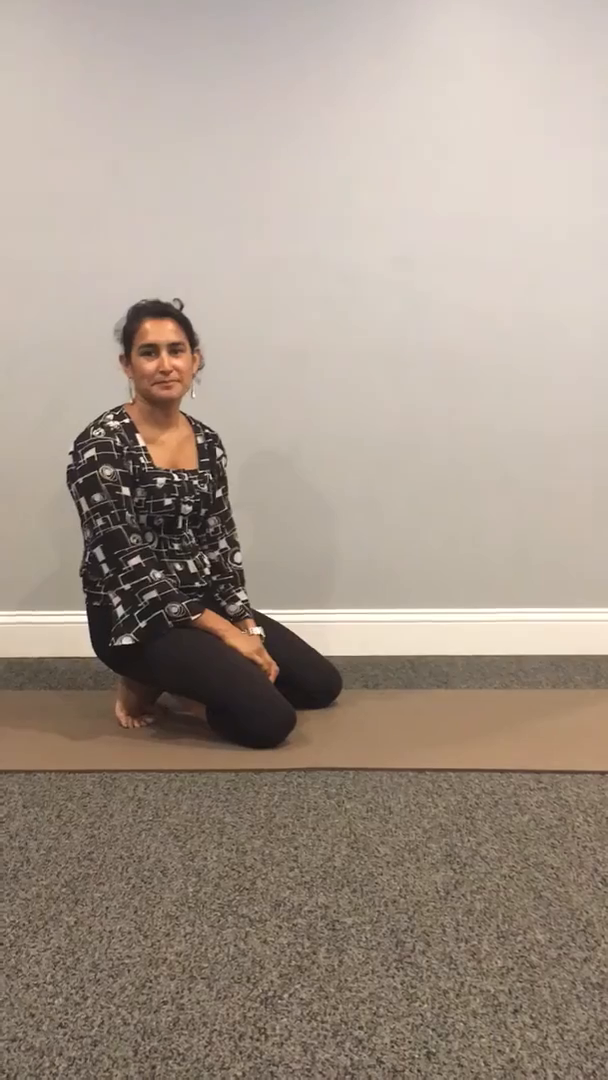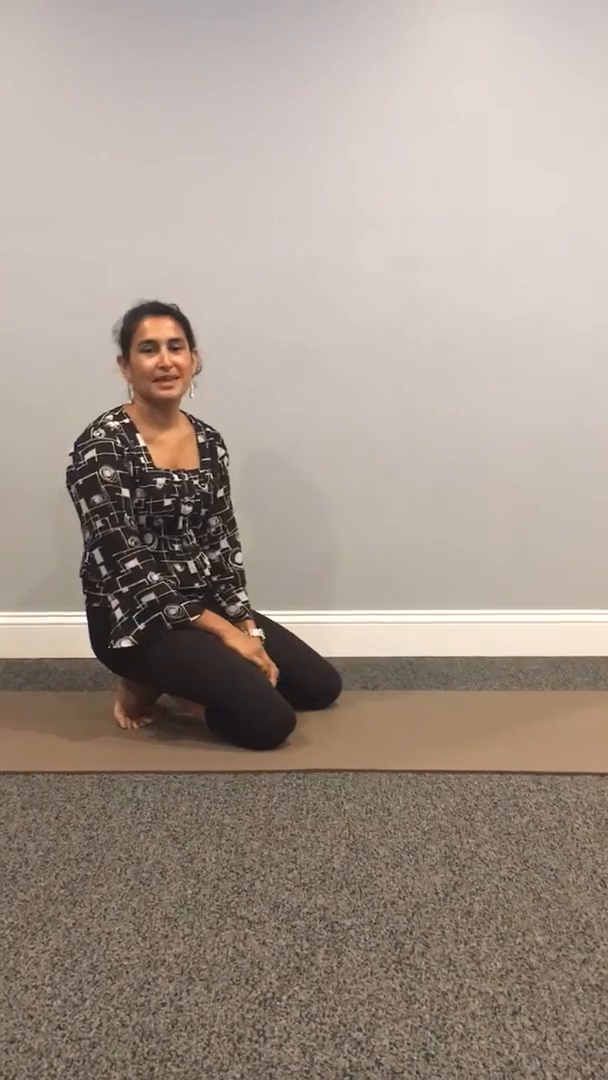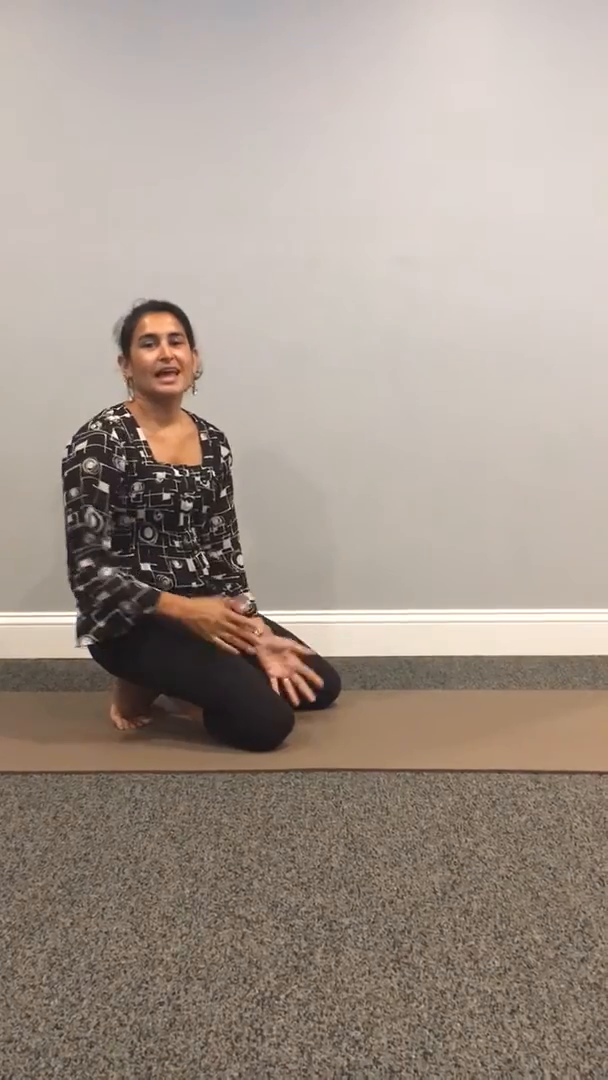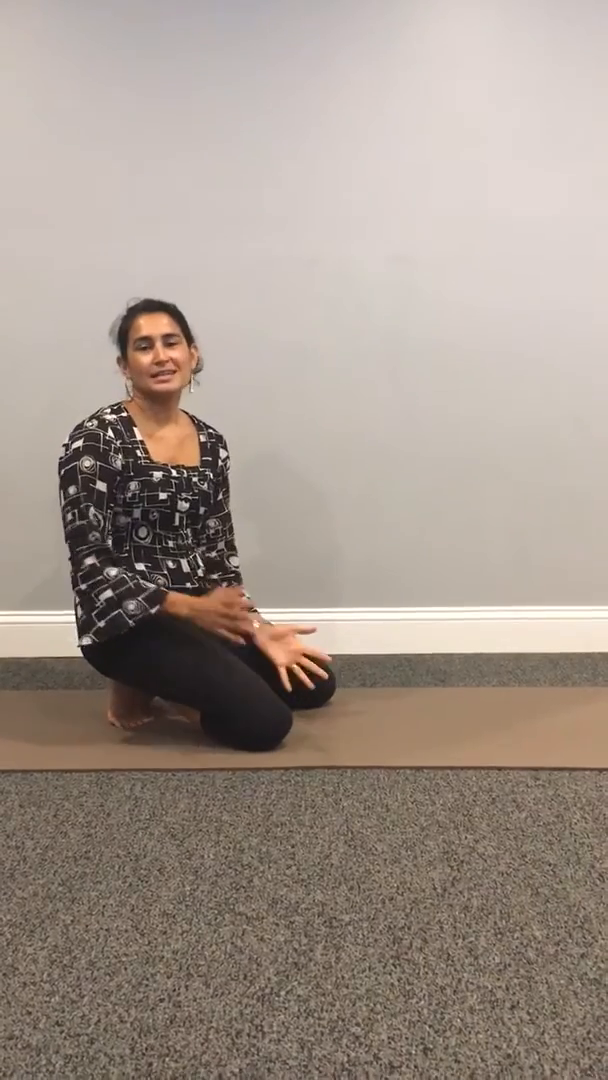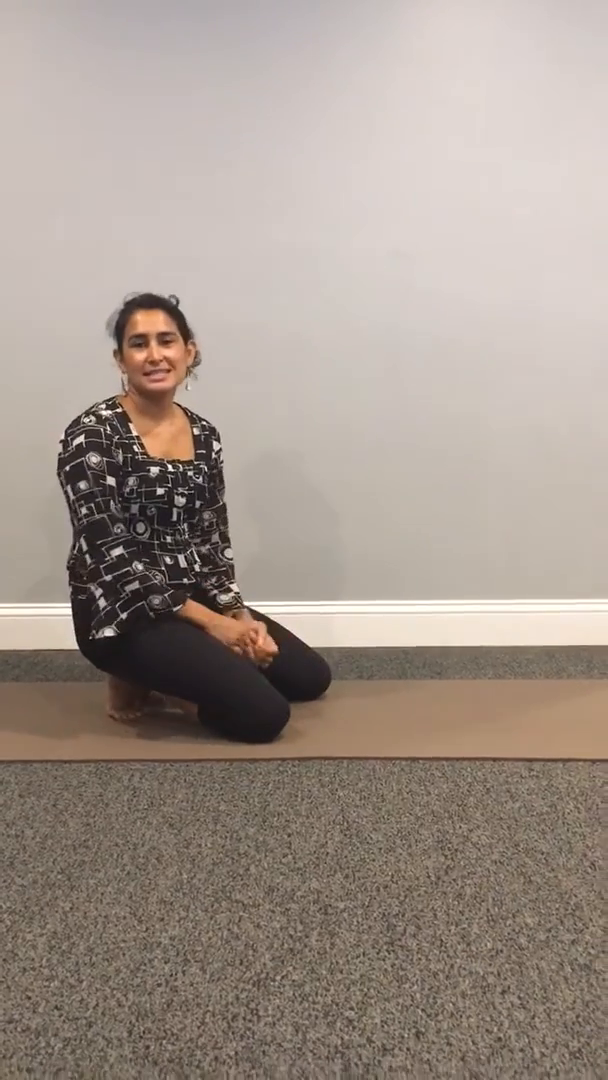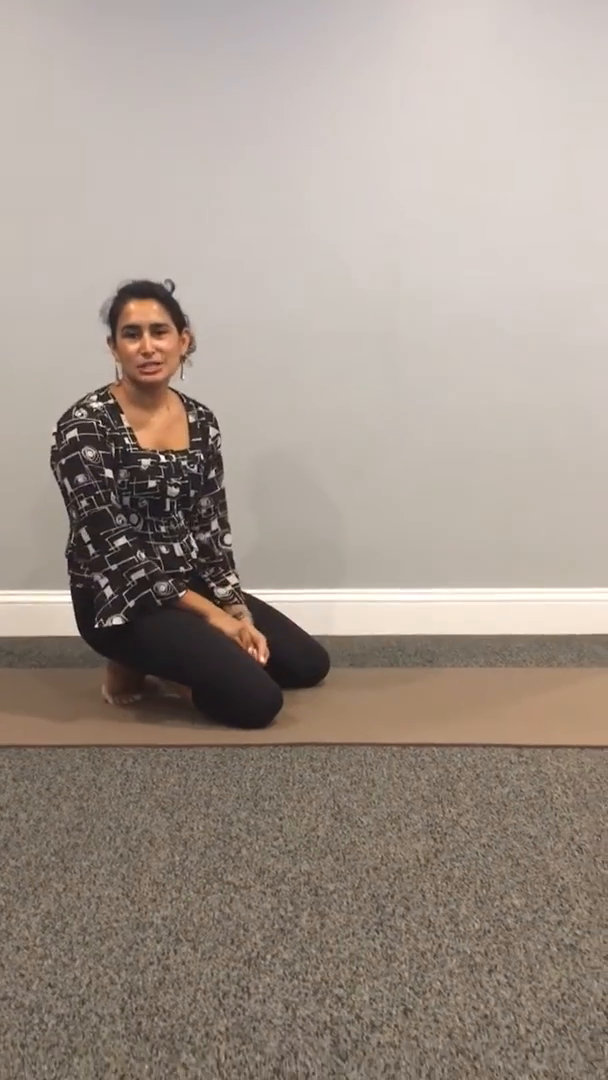
dt=0.3s
person 1, frame 1
left shoulder: (206, 442)
right shoulder: (102, 445)
left elbow: (221, 545)
right elbow: (128, 565)
left wrist: (247, 627)
right wrist: (225, 632)
left hip: (202, 603)
right hip: (134, 618)
left knee: (321, 684)
right knee: (270, 719)
left ankle: (176, 676)
right ankle: (145, 684)
person 1, frame 2
left shoulder: (208, 442)
right shoulder: (102, 446)
left elbow: (222, 545)
right elbow: (124, 566)
left wrist: (248, 629)
right wrist: (226, 633)
left hip: (202, 603)
right hip: (136, 618)
left knee: (321, 685)
right knee: (270, 720)
left ankle: (177, 678)
right ankle: (145, 684)
person 1, frame 3
left shoulder: (212, 442)
right shoulder: (100, 441)
left elbow: (223, 548)
right elbow: (88, 564)
left wrist: (258, 632)
right wrist: (181, 610)
left hip: (200, 605)
right hip: (134, 621)
left knee: (319, 687)
right knee: (268, 721)
left ankle: (170, 681)
right ankle: (144, 685)
person 1, frame 4
left shoulder: (211, 443)
right shoulder: (96, 440)
left elbow: (218, 548)
right elbow: (91, 562)
left wrist: (255, 626)
right wrist: (187, 607)
left hip: (194, 605)
right hip: (130, 621)
left knee: (314, 685)
right knee: (267, 722)
left ankle: (168, 681)
right ankle: (139, 686)
person 1, frame 5
left shoulder: (204, 435)
right shoulder: (92, 435)
left elbow: (212, 540)
right elbow: (108, 556)
left wrist: (238, 616)
right wrist: (208, 621)
left hip: (191, 598)
right hip: (123, 613)
left knee: (311, 677)
right knee: (264, 713)
left ankle: (167, 675)
right ankle: (137, 679)
person 1, frame 6
left shoulder: (201, 422)
right shoulder: (85, 427)
left elbow: (212, 527)
right elbow: (111, 548)
left wrist: (238, 612)
right wrist: (209, 614)
left hip: (190, 583)
right hip: (121, 600)
left knee: (309, 664)
right knee: (258, 700)
left ankle: (165, 659)
right ankle: (135, 665)
